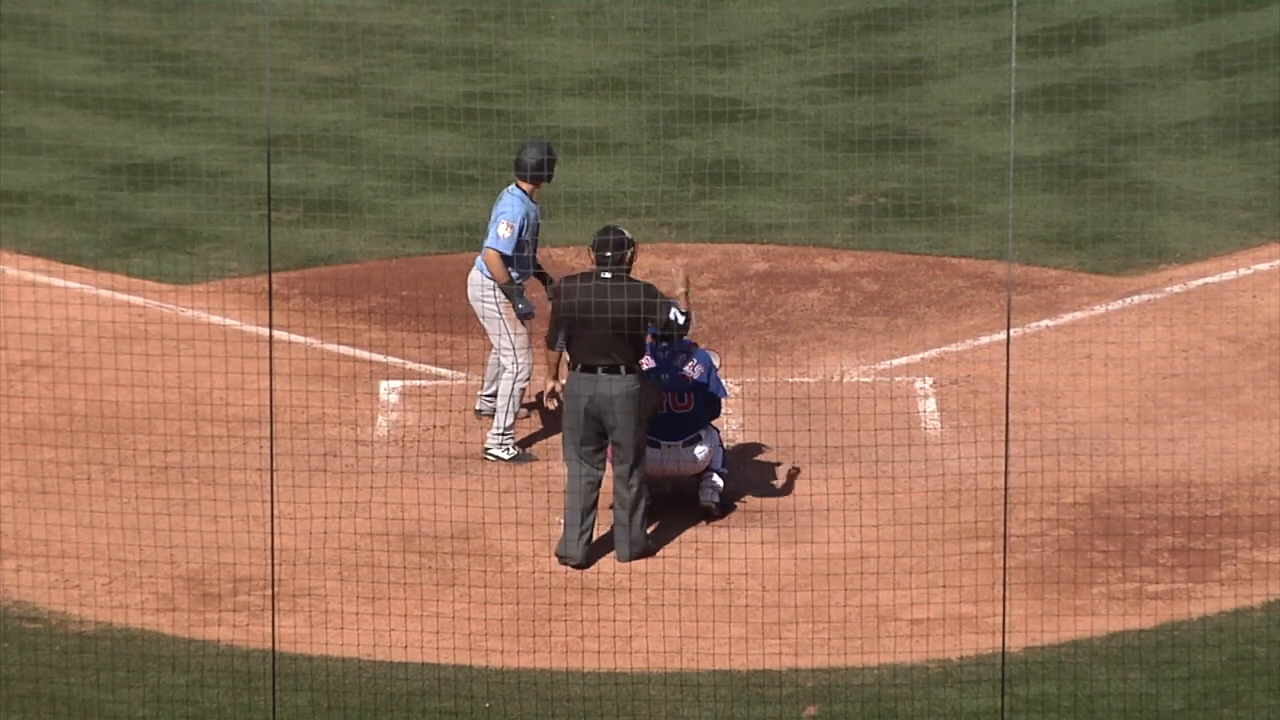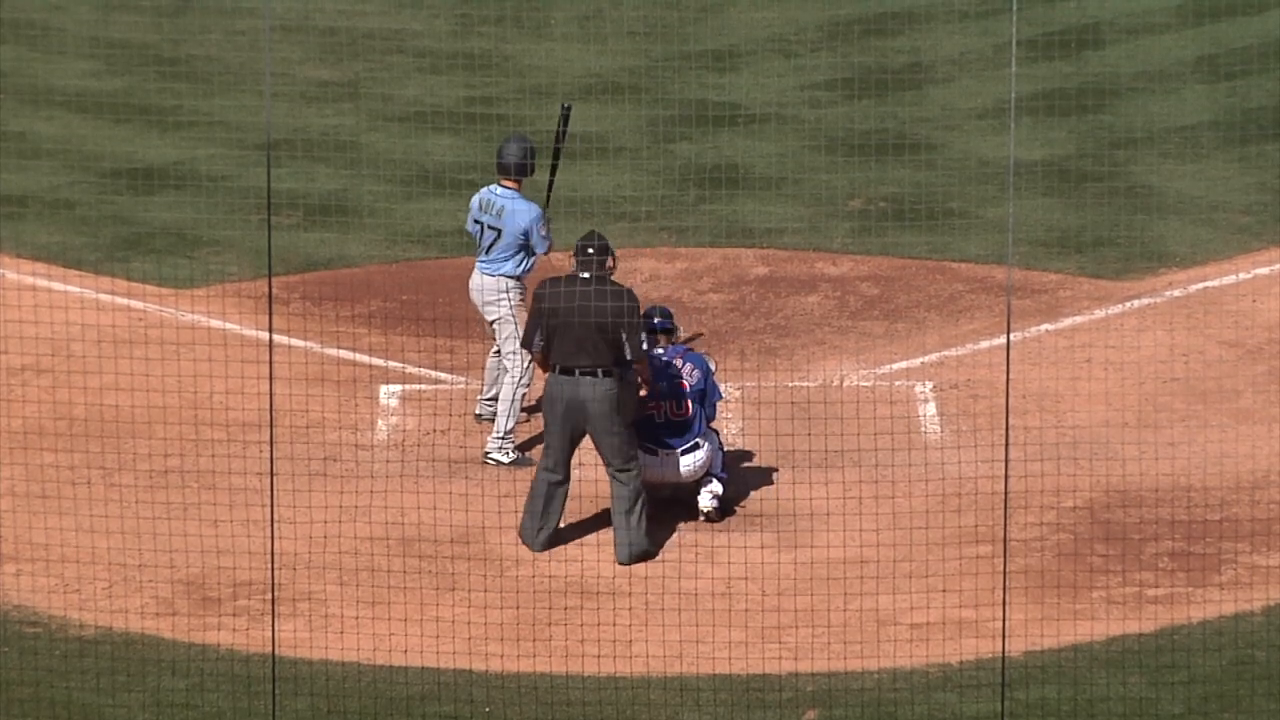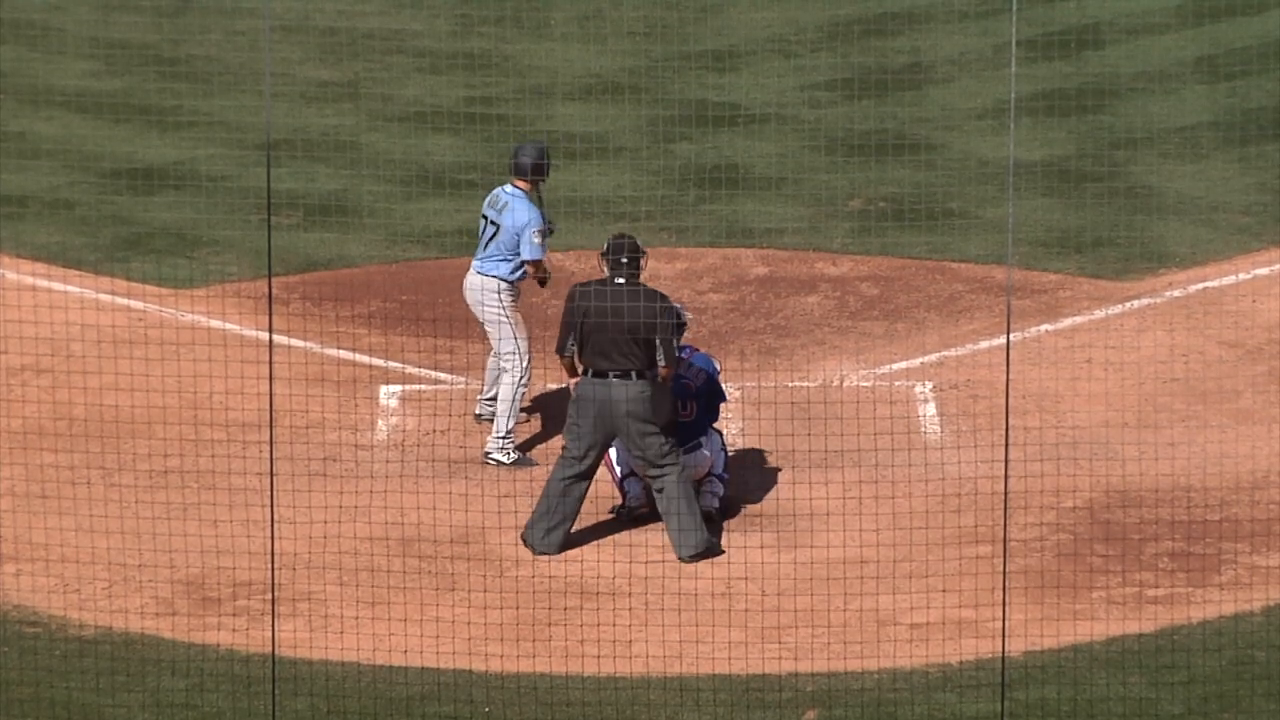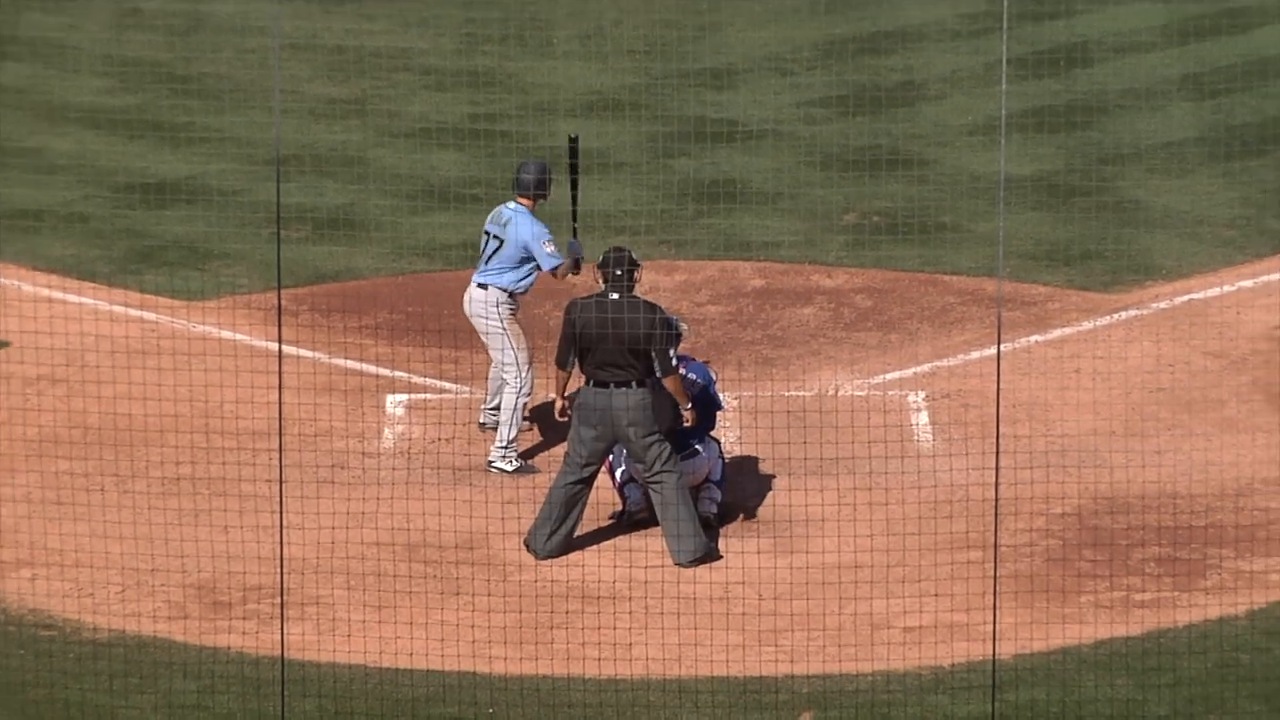
dt=1s
person 1, frame 1
left shoulder: (568, 287)
right shoulder: (644, 293)
left elbow: (555, 342)
right elbow: (681, 323)
left wrist: (552, 379)
right wrist: (682, 291)
left hip: (581, 384)
right hip: (625, 386)
left knee: (582, 468)
right knee: (628, 467)
left ankle: (574, 546)
right ankle: (630, 542)
person 1, frame 2
left shoulder: (547, 290)
right shoulder: (622, 296)
left elbow: (535, 346)
right elbow: (634, 356)
right wrist: (644, 380)
left hip: (561, 387)
right hip: (606, 389)
left knee: (553, 464)
right knee: (624, 468)
left ankle: (538, 533)
right ankle: (630, 545)
person 1, frame 3
left shoulder: (580, 295)
right shoulder: (657, 302)
left elbow: (565, 350)
right elbow: (666, 364)
left wrist: (573, 376)
right wrist: (659, 388)
left hip: (592, 391)
right hip: (639, 393)
left knee: (572, 466)
right knee: (665, 468)
left ankle: (543, 537)
right ankle: (692, 543)
person 1, frame 4
left shoulder: (577, 310)
right shoulder: (653, 314)
left elbow: (565, 362)
right elbow: (667, 371)
left wrist: (560, 396)
right wrist: (685, 405)
left hip: (592, 400)
right hip: (638, 401)
left knee: (574, 473)
right knee: (663, 475)
left ankle: (544, 542)
right ankle: (691, 548)
person 2, frame 1
left shoulder: (522, 199)
right shoulder: (516, 208)
right elbow: (493, 255)
left wrist: (544, 278)
right wrist: (518, 297)
left hip: (492, 284)
right hip: (493, 288)
left knee: (506, 346)
right knee: (518, 362)
left ankle: (489, 402)
right ankle: (500, 442)
person 2, frame 2
left shoulder: (480, 197)
right shoulder: (529, 211)
right elbow: (543, 251)
right wrist: (544, 230)
left hip: (480, 279)
right hip: (505, 288)
left knee: (502, 347)
right knee: (519, 365)
left ankle: (488, 406)
right ankle: (499, 446)
person 2, frame 3
left shoulder: (496, 195)
right shoulder: (529, 213)
right elbow: (533, 266)
left wrist: (537, 235)
right wrist: (544, 274)
left hip: (476, 281)
right hip: (496, 290)
left knee: (503, 349)
right knee: (518, 365)
left ankle: (488, 406)
right ankle: (499, 446)
person 2, frame 4
left shoulder: (498, 212)
right shoulder: (533, 228)
right elbow: (559, 272)
left wrist: (560, 257)
right wrist: (574, 254)
left hip: (477, 294)
right hip: (495, 303)
left knee: (504, 359)
right knee: (519, 377)
left ankle: (491, 415)
right ankle: (503, 455)
person 3, frame 1
right shoulder: (700, 357)
right elbow: (714, 412)
left hip: (648, 458)
right hip: (696, 457)
right knee: (711, 435)
right ankle: (711, 495)
person 3, frame 2
right shoulder: (698, 362)
right elbow: (709, 415)
left hip: (647, 465)
right hip: (694, 463)
right knee: (711, 437)
right ankle: (709, 498)
person 3, frame 3
right shoulder: (703, 362)
right elbow: (712, 416)
right hip: (696, 463)
right knee: (714, 438)
left ankle: (635, 498)
right ankle: (710, 499)
person 3, frame 4
right shoulder: (701, 371)
right elbow: (709, 425)
right hip: (693, 467)
left knee: (617, 448)
right knee: (711, 446)
left ankle: (635, 505)
right ankle: (708, 507)
